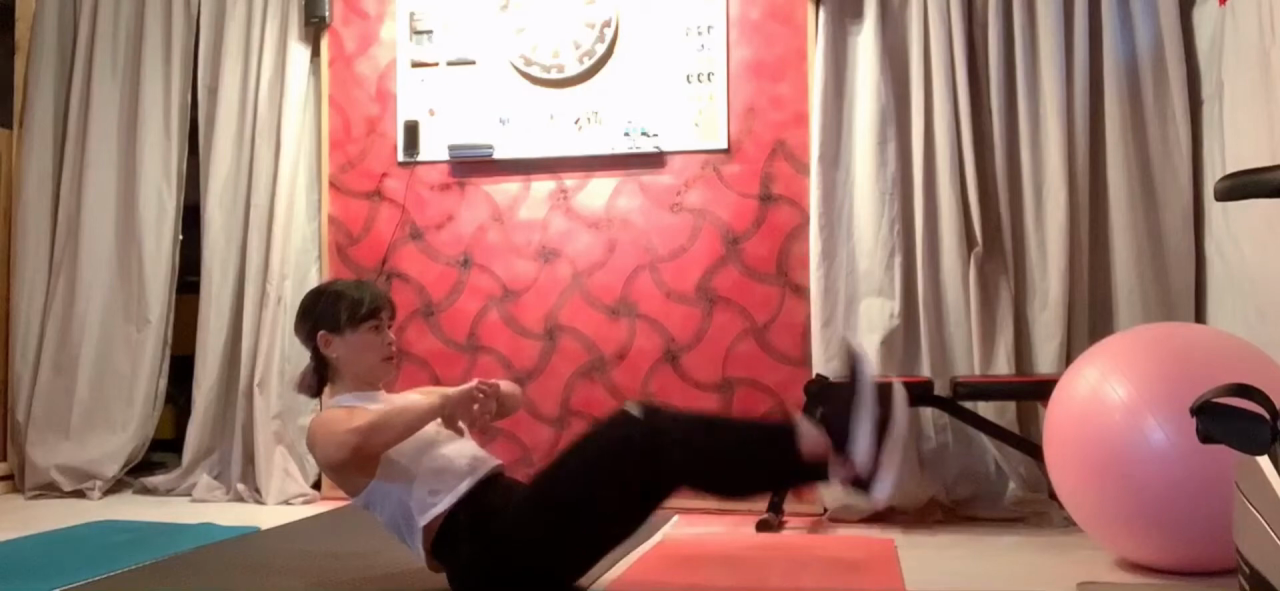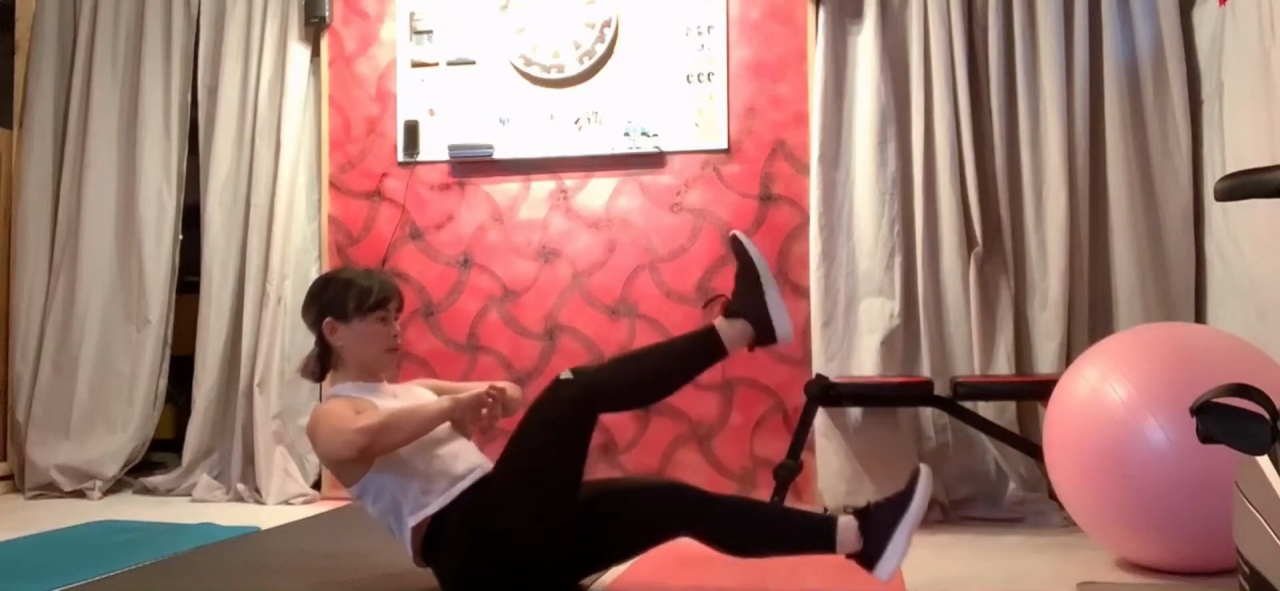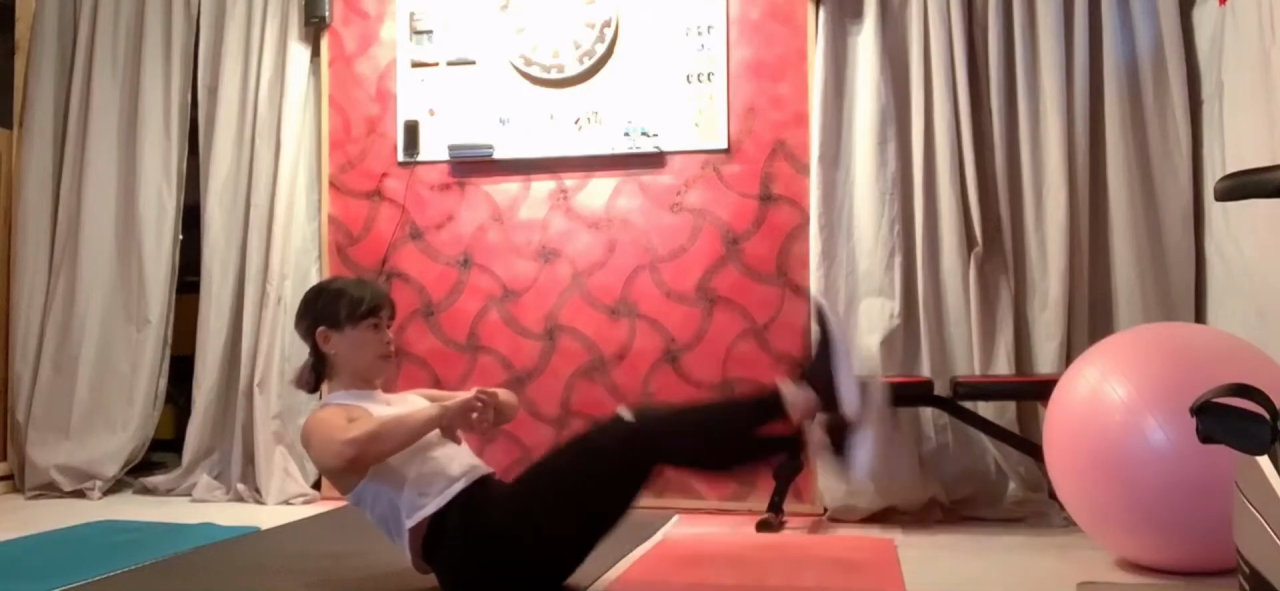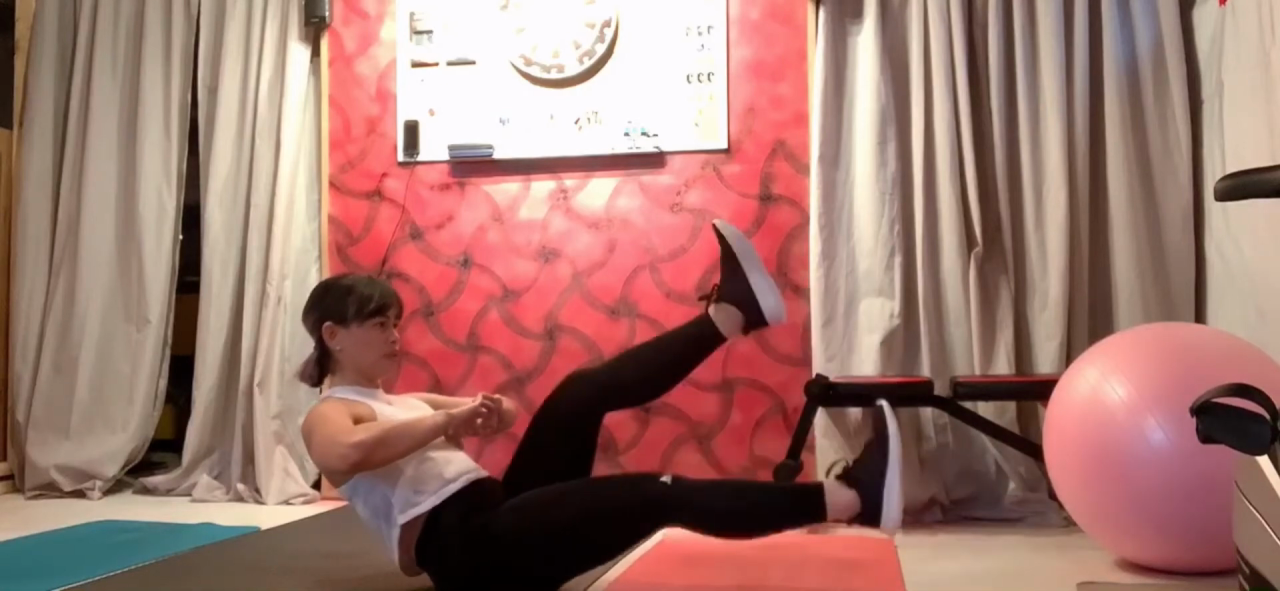
dt=0.4s
person 1, frame 1
left shoulder: (405, 401)
right shoulder: (330, 425)
left elbow: (510, 397)
right elbow: (347, 448)
left wrist: (483, 396)
right wrist: (444, 403)
left hip: (520, 524)
left knee: (670, 460)
right knee: (635, 427)
left ankle: (839, 459)
right ankle: (814, 436)
person 1, frame 2
left shoulder: (407, 389)
right shoulder: (332, 415)
left elbow: (511, 397)
right elbow: (353, 442)
left wrist: (482, 396)
right wrist: (453, 407)
left hip: (517, 535)
left knee: (676, 502)
right knee: (575, 389)
left ankle: (856, 537)
right ankle: (739, 327)
person 1, frame 3
left shoulder: (396, 403)
right shoulder: (325, 421)
left elbow: (508, 407)
right elbow: (344, 454)
left wrist: (483, 401)
right wrist: (440, 414)
left hip: (503, 526)
left knee: (641, 433)
right knee: (633, 434)
left ankle: (802, 401)
right ankle: (799, 401)
person 1, frame 4
left shoulder: (402, 402)
right shoulder: (328, 418)
left elbow: (506, 415)
right elbow: (348, 454)
left wrist: (484, 410)
right wrist: (447, 422)
left hip: (503, 517)
left knee: (583, 391)
right knee: (655, 495)
left ankle: (730, 313)
right ankle: (849, 498)
